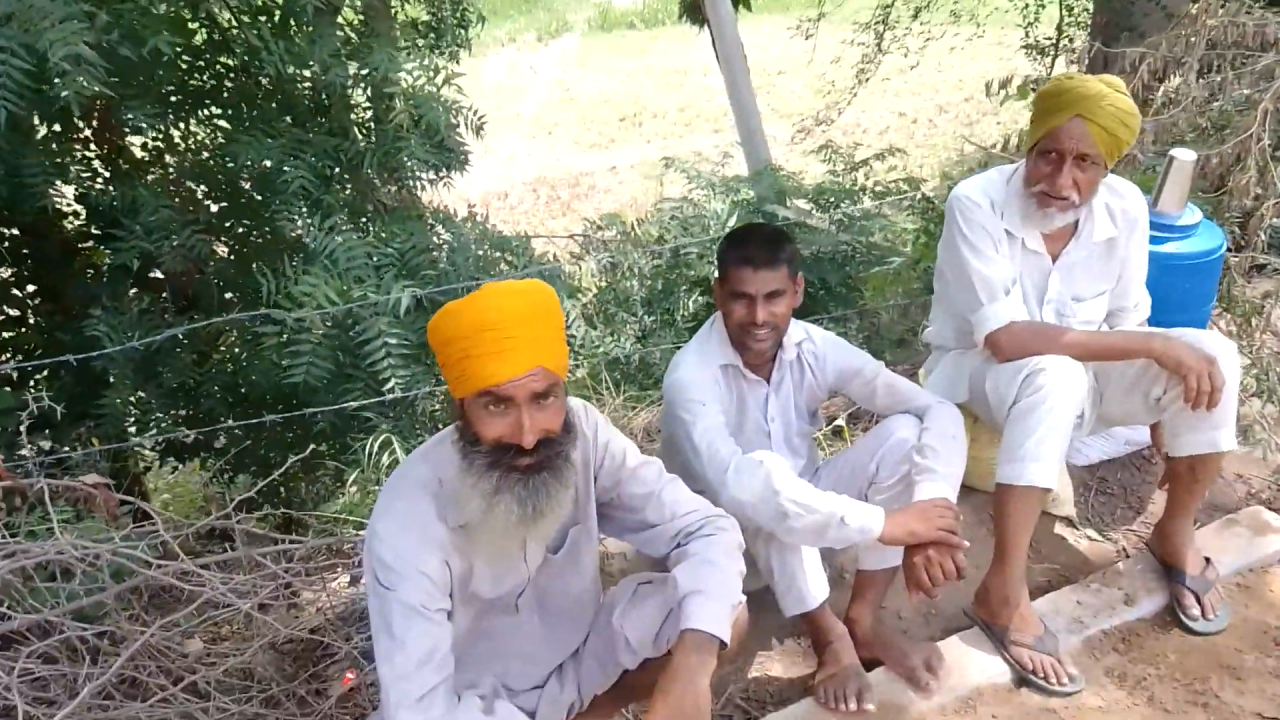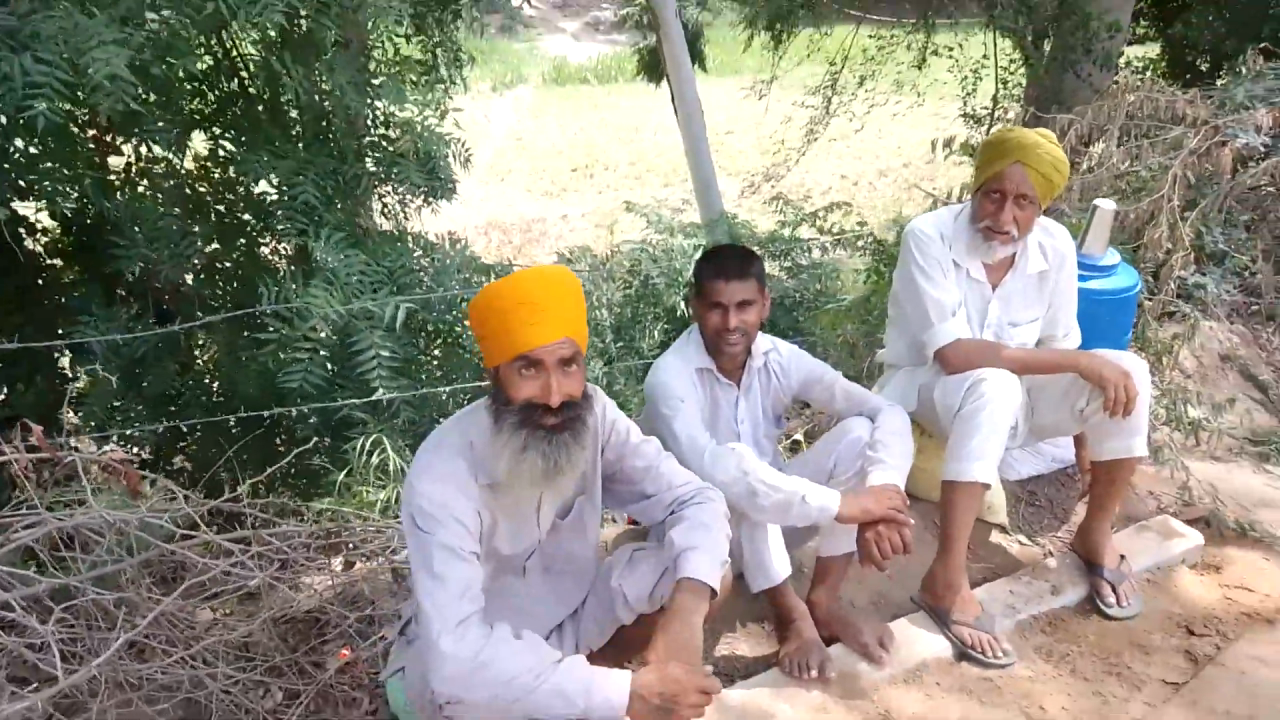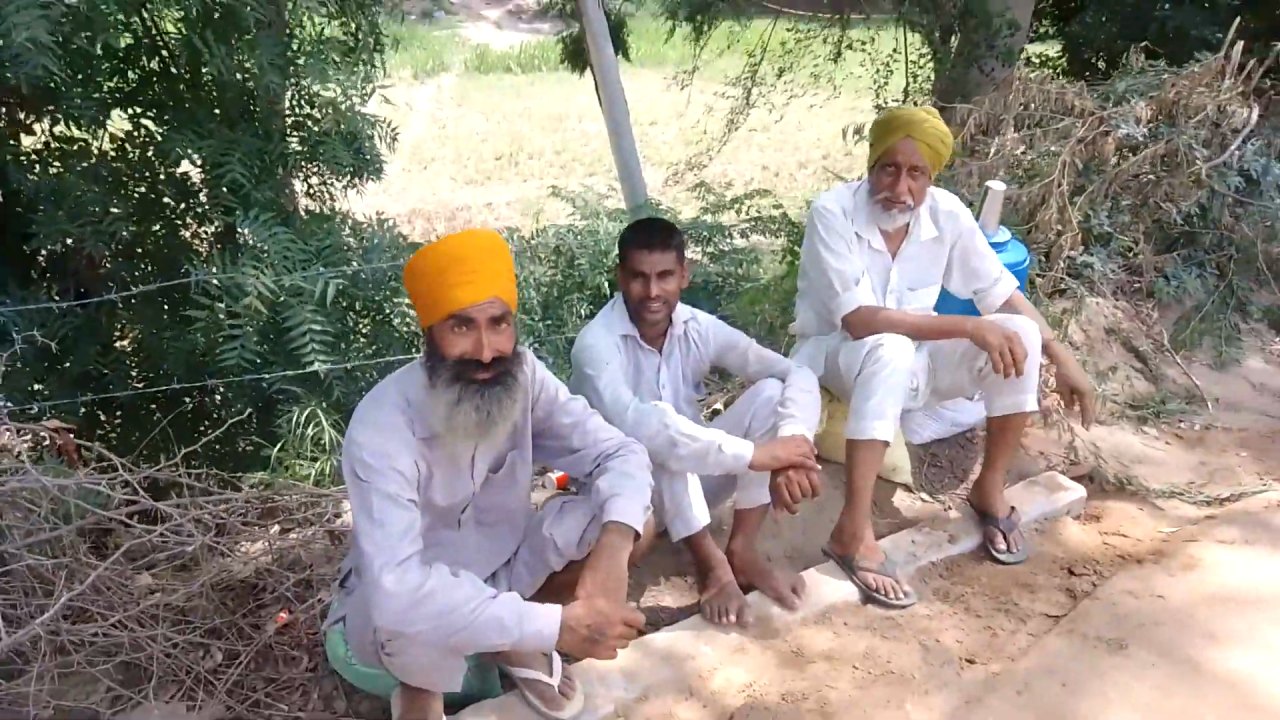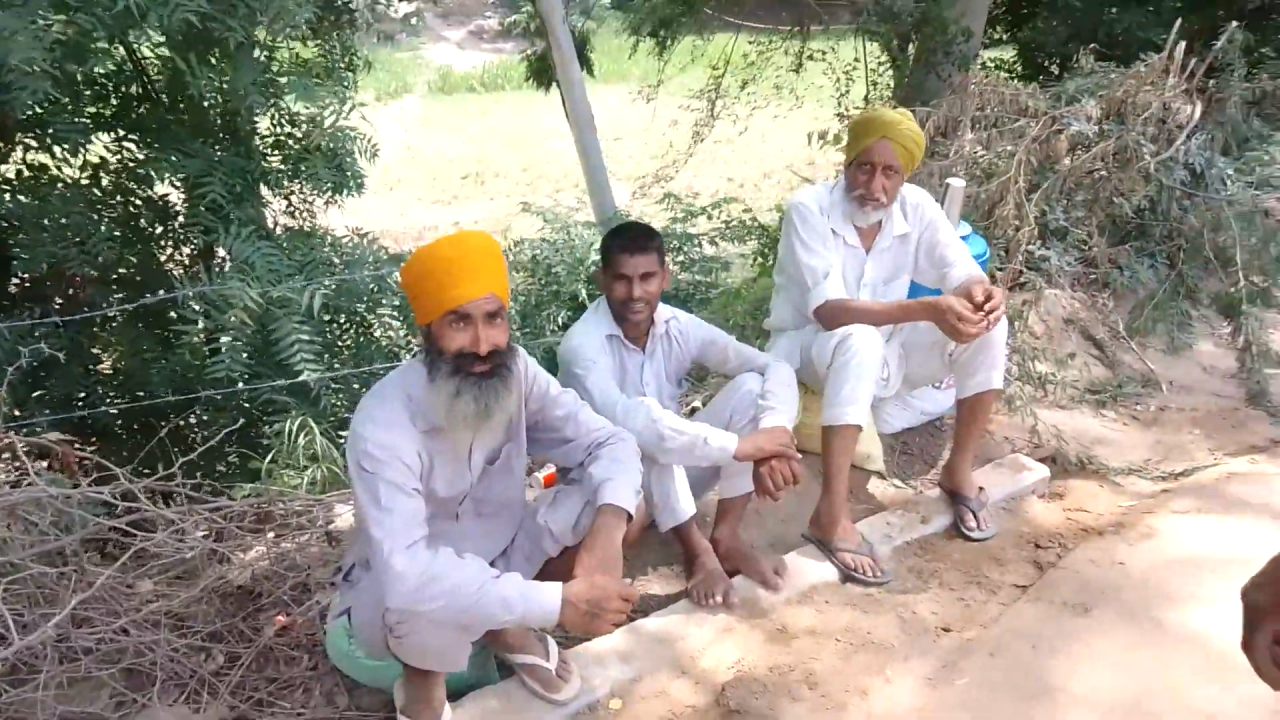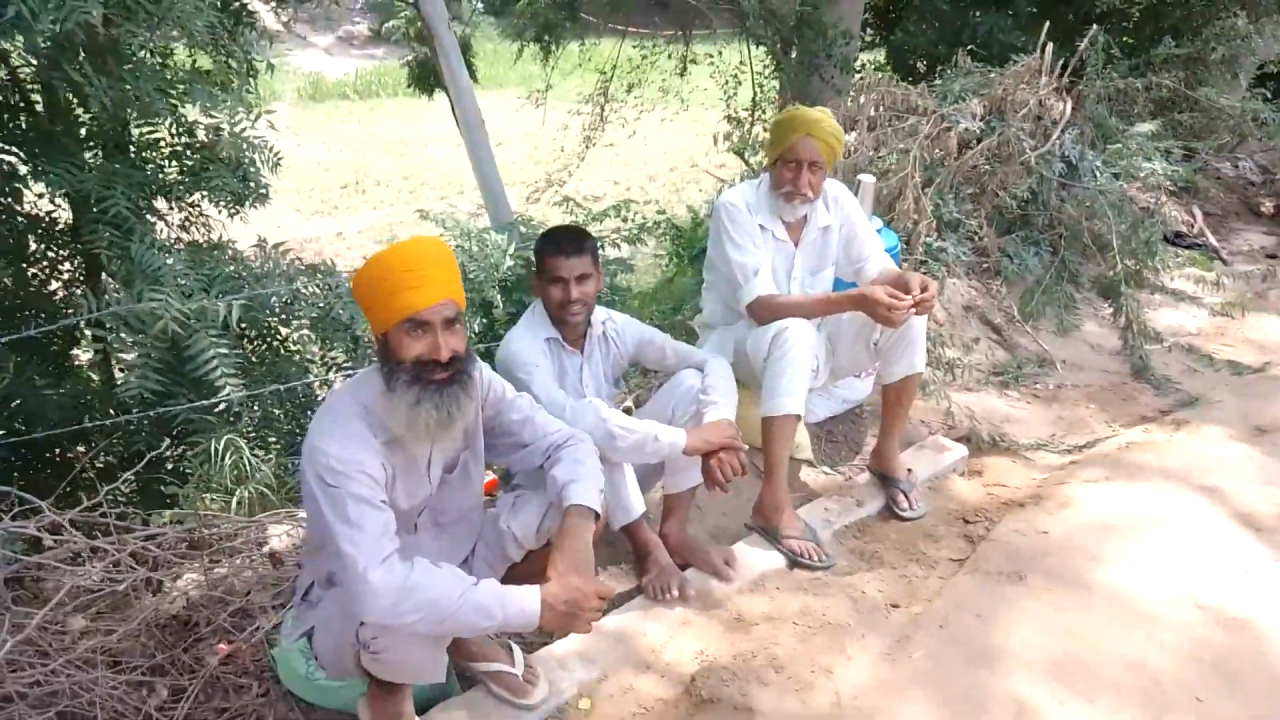
dt=0.7s
person 1, frame 1
left shoulder: (1125, 207)
right shoulder: (976, 203)
left elbow: (1127, 324)
right elbow: (1005, 339)
left wrist: (1163, 420)
right wrist: (1155, 347)
left hip: (1074, 373)
right hip: (975, 369)
left knee: (1211, 356)
right knee: (1055, 375)
left ankle: (1175, 535)
right ankle: (1002, 594)
person 1, frame 2
left shoulder: (1055, 245)
right shoulder: (929, 237)
left elbow: (1057, 348)
right elbow: (954, 355)
left wrist: (1085, 432)
right wrist: (1079, 362)
left hip: (1008, 395)
right hip: (925, 388)
left knee: (1127, 372)
right knee: (994, 385)
left ankle: (1095, 534)
right ankle: (946, 579)
person 1, frame 3
left shoulder: (946, 213)
right shoulder: (833, 211)
left elbow: (999, 292)
right elbow: (859, 319)
left wrist: (1059, 356)
right wrist: (968, 327)
left hip: (912, 356)
right hip: (835, 354)
left knee: (1020, 337)
right knee: (890, 350)
left ankle: (989, 489)
right ankle: (853, 531)
person 1, frame 4
left shoulder: (917, 206)
right shoulder: (810, 208)
left elbow: (961, 276)
right elbow: (830, 311)
left wrist: (980, 291)
right wrist: (928, 309)
left hip: (882, 349)
right hip: (809, 347)
left knee: (986, 323)
right knee: (859, 341)
left ankle: (958, 471)
right ankle: (830, 515)
person 1, frame 5
left shoulder: (836, 199)
right shoulder: (736, 206)
left elbow: (876, 270)
right elbow: (760, 307)
left wrist: (905, 280)
right wrist: (855, 301)
left hip: (808, 342)
right hip: (737, 341)
left knee: (906, 312)
right knee: (793, 335)
left ankle: (886, 453)
right ankle: (773, 503)
person 2, frame 1
left shoulder: (582, 431)
right shoulder: (410, 515)
left elbow: (707, 529)
left wrist: (691, 667)
left hip: (575, 653)
left knee: (723, 613)
person 2, frame 2
left shoulder: (591, 416)
right shoulder: (444, 474)
left elbow: (697, 502)
right elbow: (456, 653)
left wrist: (686, 613)
left hip: (568, 618)
right hip: (480, 657)
left knee: (708, 564)
right knee: (474, 679)
person 2, frame 3
left shoulder: (522, 374)
right shoulder: (382, 426)
left elbow: (621, 454)
right elbow: (397, 591)
left wrist: (613, 548)
right wrist: (556, 625)
left hip: (502, 564)
right hip: (405, 598)
left knee: (633, 520)
right knee: (420, 621)
left ankle: (512, 639)
person 2, frame 4
left shoulder: (514, 371)
right shoulder: (384, 423)
left elbow: (610, 443)
right elbow: (406, 575)
left wrist: (609, 528)
right wrist: (558, 603)
left hip: (498, 556)
right hip: (396, 594)
left knee: (617, 503)
right knee: (426, 605)
left ankle: (506, 626)
right ankle: (423, 674)
person 2, frame 5
left shoulder: (469, 380)
right shoulder: (342, 436)
left elbow: (567, 445)
right elbow: (380, 589)
left wrist: (577, 529)
right wrist: (536, 605)
left hip: (454, 564)
right hip: (354, 606)
left knee: (567, 502)
right knee: (406, 619)
left ankle: (465, 636)
person 3, frame 1
left shoulder: (815, 348)
right shoulder: (691, 375)
left elbow: (938, 411)
right elbow: (734, 487)
left wrist: (930, 510)
right wrist: (881, 524)
left hip: (807, 517)
left knee: (904, 432)
right knee: (764, 472)
left ankle: (862, 623)
right ankle: (829, 637)
person 3, frame 2
left shoulder: (780, 359)
right shoulder: (670, 377)
left elbow: (888, 414)
right elbow: (711, 471)
left wrist: (882, 497)
right wrist: (839, 505)
left hip: (772, 516)
left knee: (859, 431)
right knee: (734, 483)
left ankle: (824, 602)
right ankle: (791, 614)
person 3, frame 3
left shoulder: (699, 328)
right shoulder: (596, 344)
left elbow: (798, 375)
right elbow: (633, 423)
left wrist: (792, 443)
right wrist: (751, 453)
left hip: (691, 479)
left knee: (771, 392)
right knee: (657, 440)
left ankle: (742, 552)
right ankle: (711, 564)
person 3, frame 4
left shoulder: (679, 327)
right shoulder: (582, 345)
left elbow: (776, 368)
right elbow: (623, 420)
left wrist: (772, 437)
right wrist: (736, 445)
left hip: (677, 473)
left knee: (751, 385)
right knee: (646, 433)
left ankle: (726, 539)
right ankle: (696, 549)
person 3, frame 5
left shoulder: (614, 327)
right shoulder: (520, 350)
left elbow: (712, 364)
right elbow: (571, 422)
left wrist: (718, 430)
right wrist: (684, 439)
left hip: (618, 468)
left knee: (691, 383)
right knee: (593, 434)
left ankle: (674, 533)
right ankle: (646, 547)
